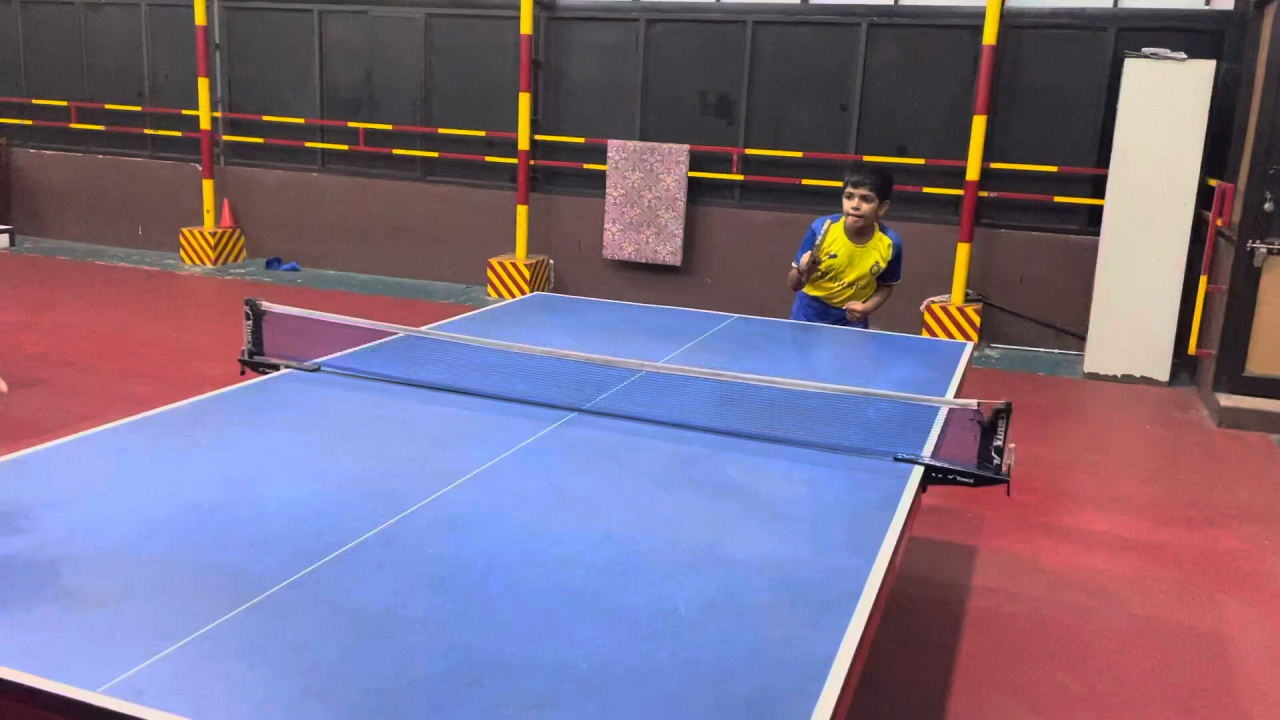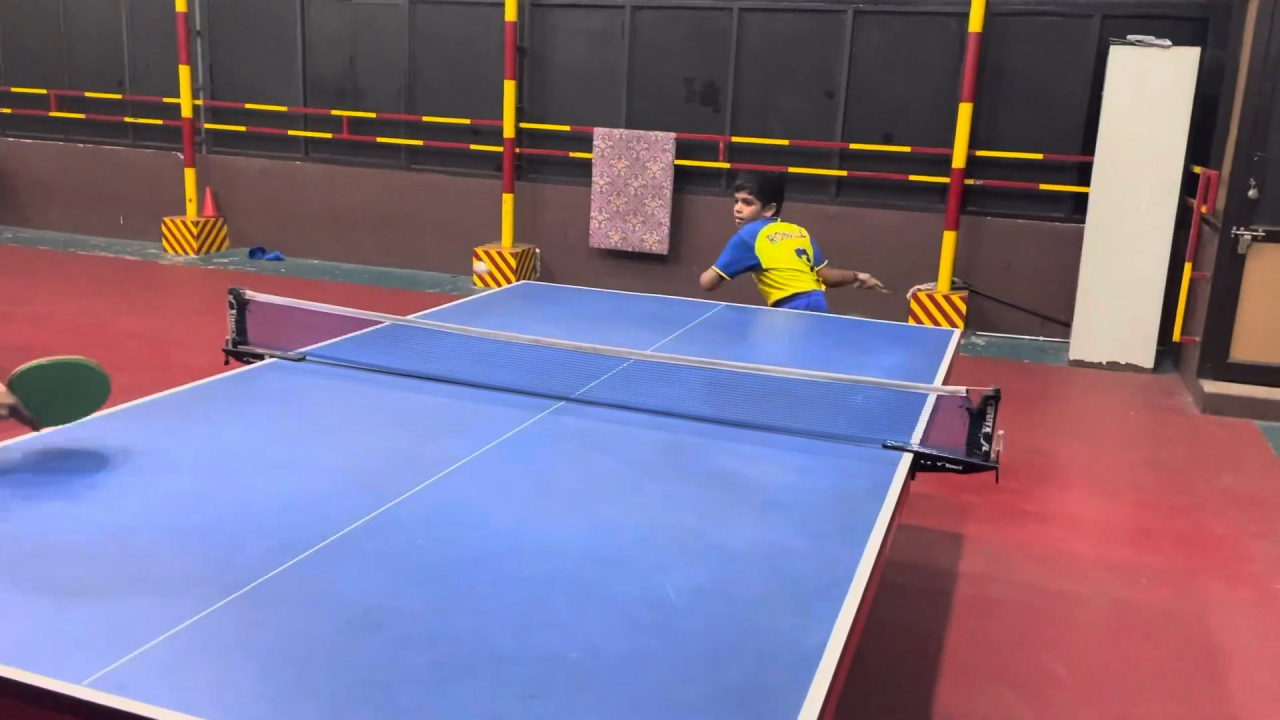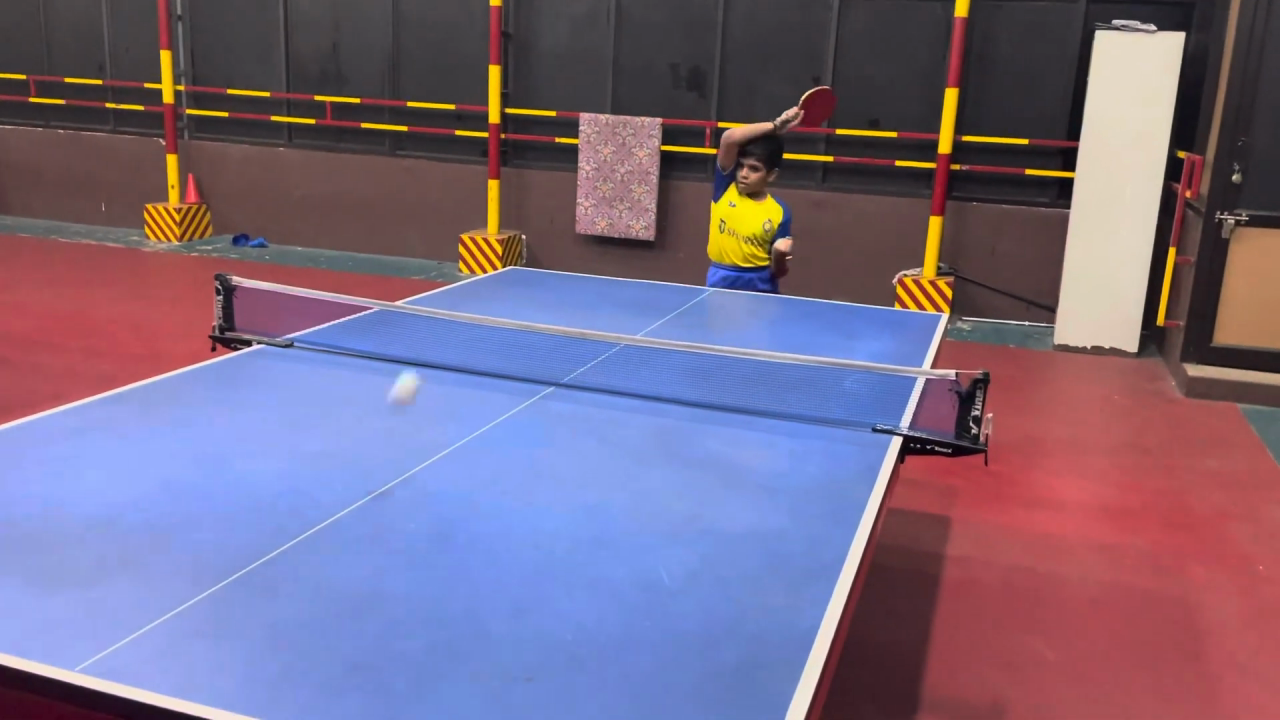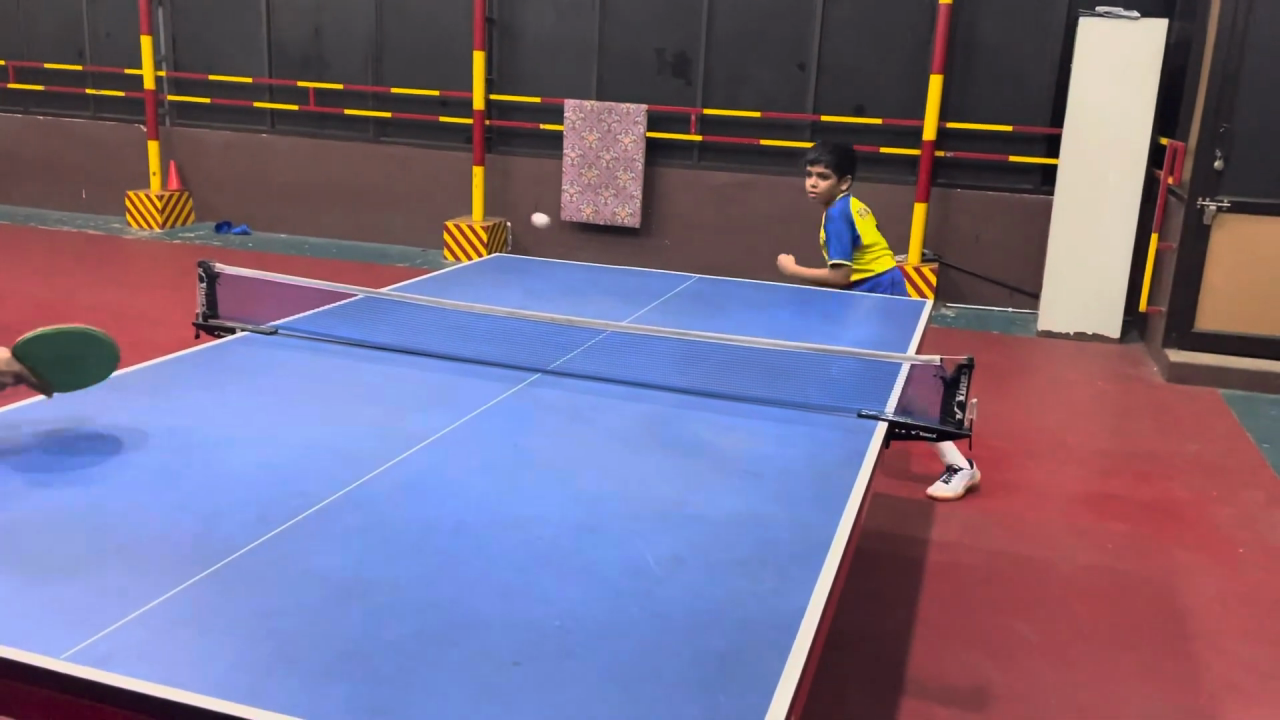
dt=0.7s
person 1, frame 1
left shoulder: (890, 243)
right shoulder: (821, 230)
left elbow: (886, 287)
right elbow: (793, 284)
left wrist: (867, 308)
right wrist: (804, 272)
left hip: (851, 320)
right hip: (809, 315)
person 1, frame 2
left shoulder: (747, 235)
right shoulder: (799, 232)
left elbow: (707, 282)
right elbow: (827, 275)
right wrist: (856, 277)
right hip: (811, 308)
person 1, frame 3
left shoulder: (779, 213)
right shoulder: (727, 187)
left elbow: (780, 271)
right elbow: (729, 138)
left wrist: (780, 256)
right wrist: (777, 125)
left hip: (760, 289)
right hip: (720, 285)
person 1, frame 4
left shoulder: (838, 212)
right shoulder: (849, 207)
left elbow: (838, 277)
left wrist: (793, 269)
left hip: (880, 297)
right hip: (867, 296)
